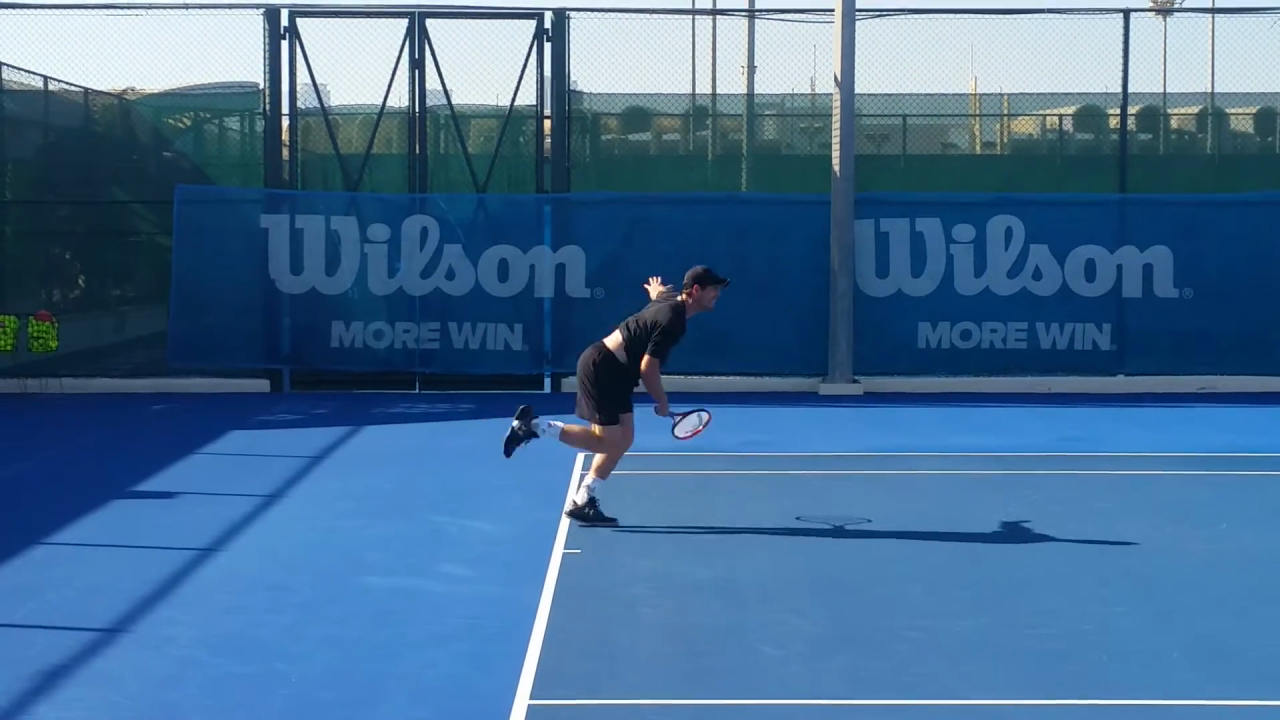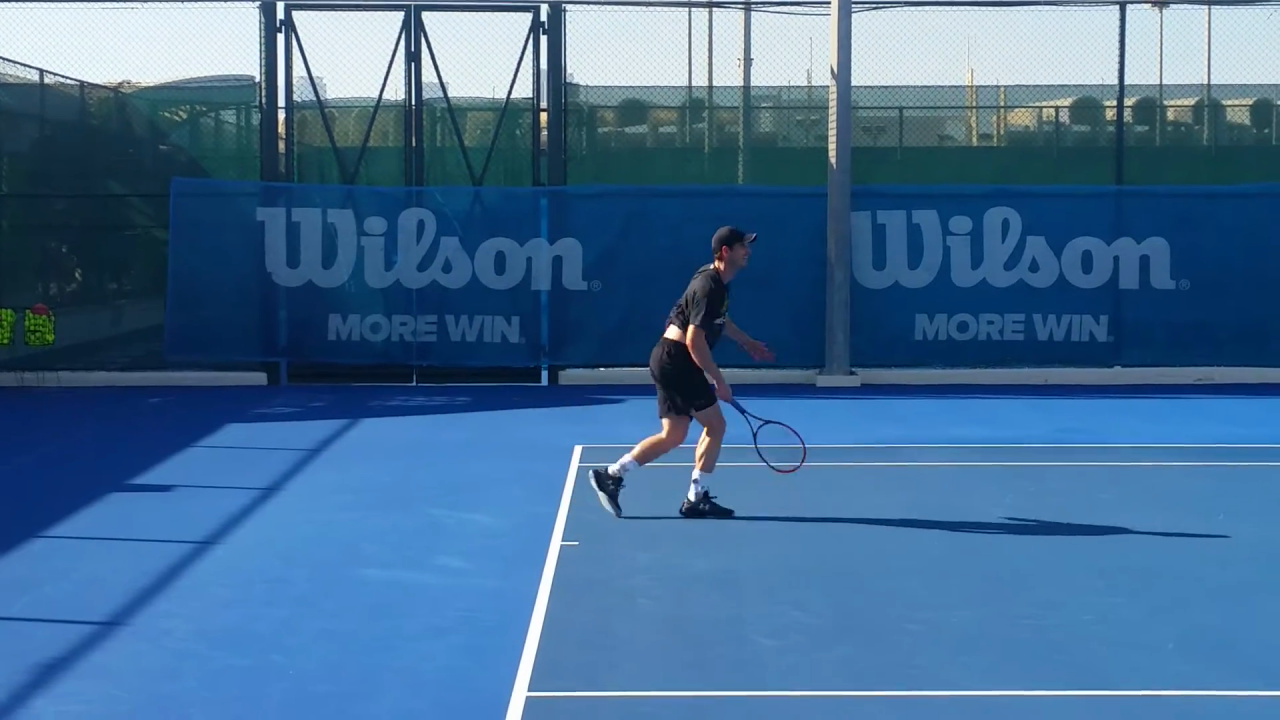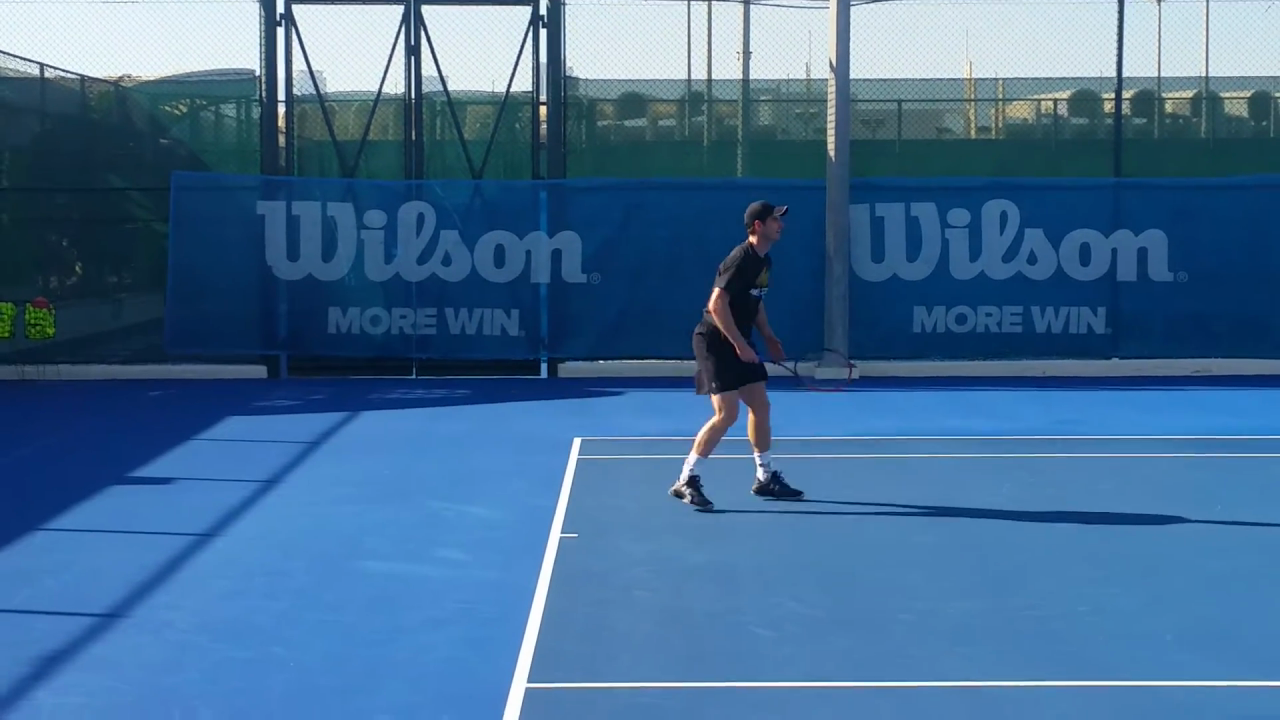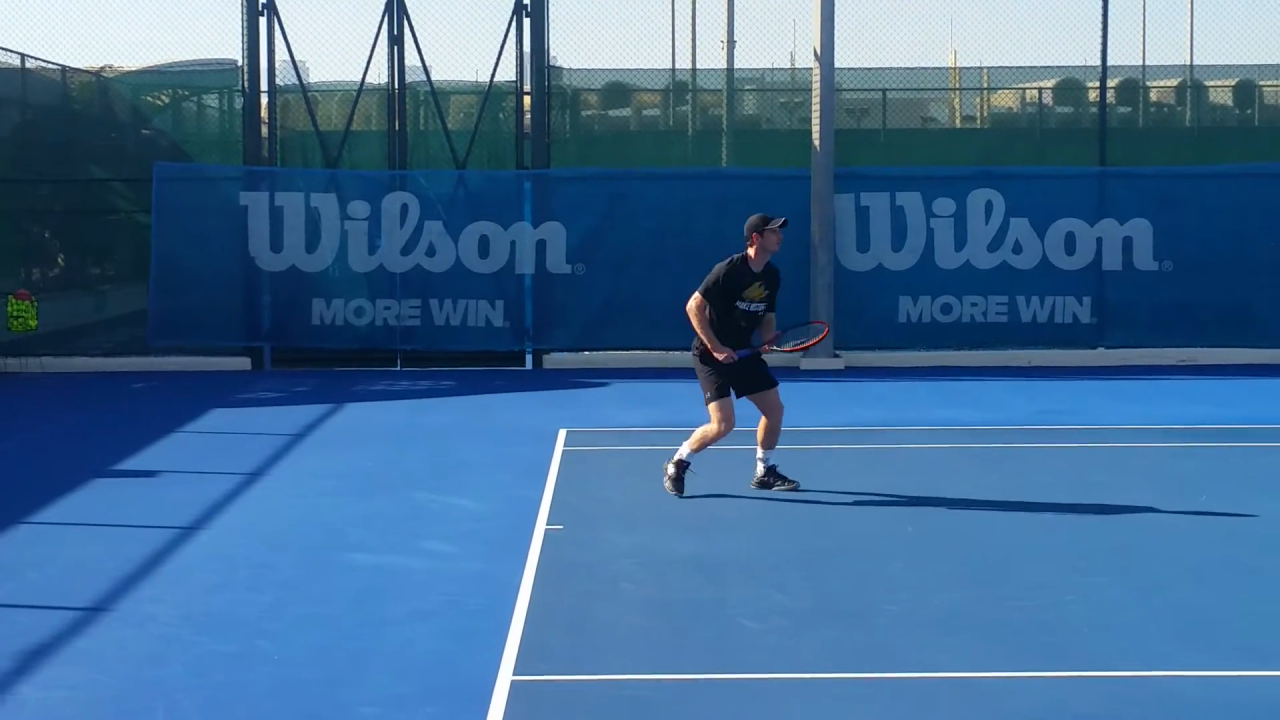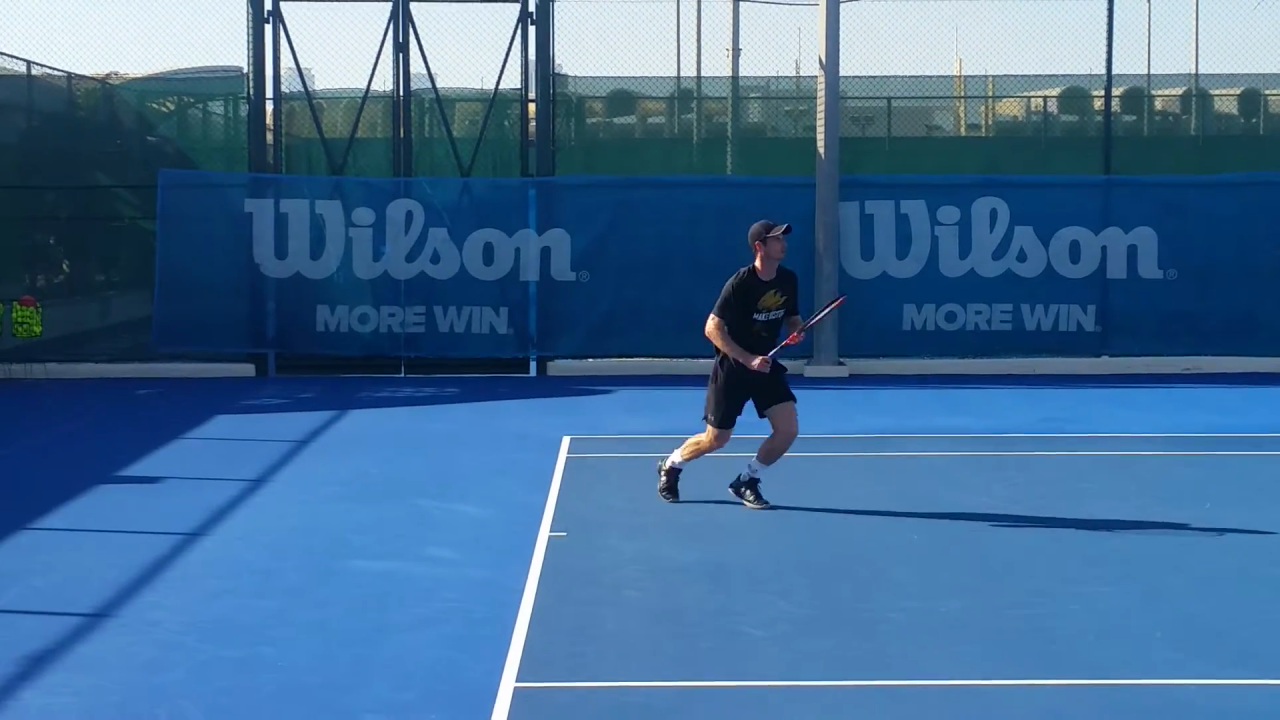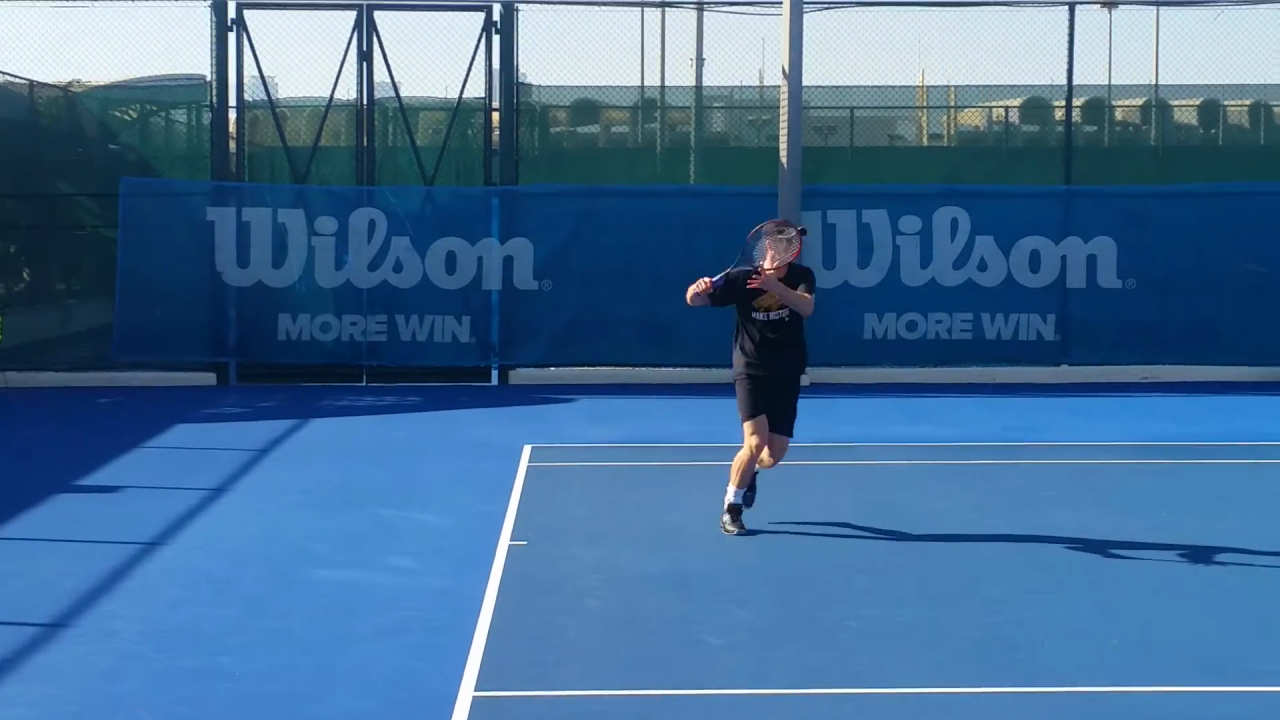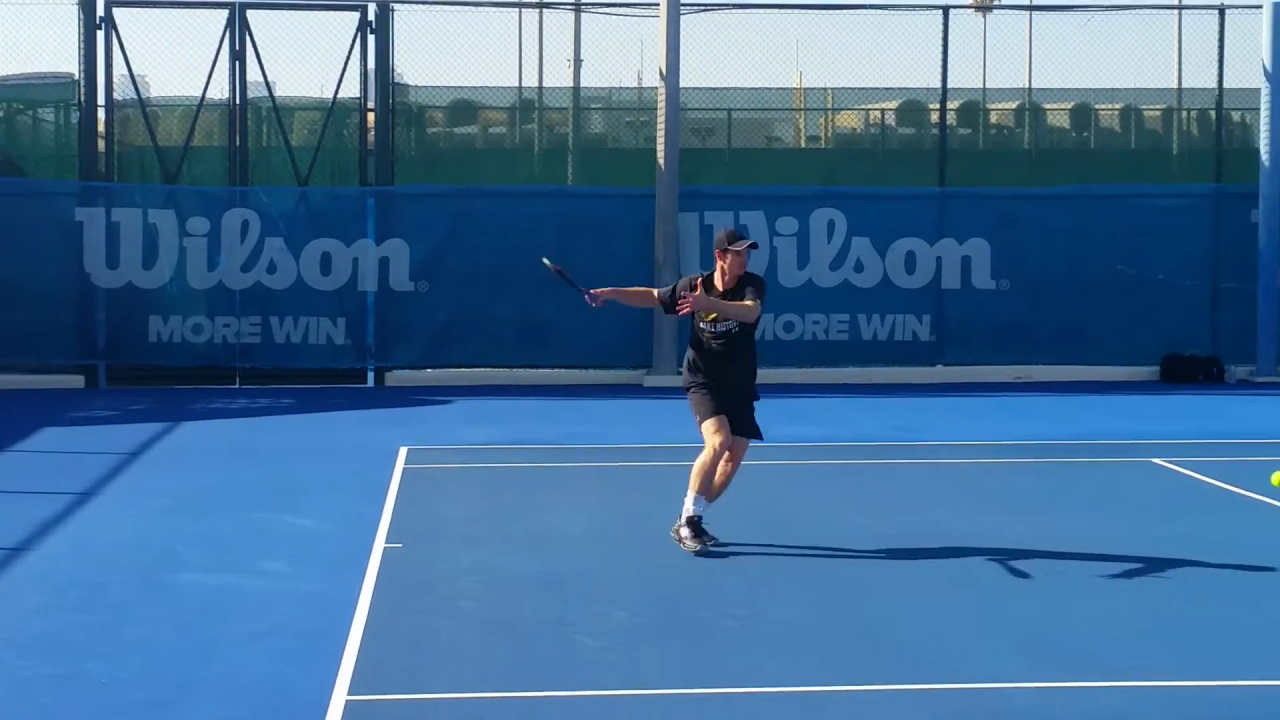
dt=0.3s
person 1, frame 1
left shoulder: (673, 304)
right shoulder: (674, 324)
left elbow: (659, 294)
right elbow: (648, 369)
left wrist: (658, 289)
right wrist: (661, 401)
left hip: (602, 365)
right hip: (603, 367)
left knee: (621, 440)
right knee: (613, 441)
left ankle: (582, 501)
right ankle: (533, 424)
person 1, frame 2
left shoulder: (715, 278)
right shoulder: (710, 287)
left elbow: (719, 318)
right elbow: (695, 341)
left wrist: (746, 342)
right wrist: (720, 381)
left hip: (668, 359)
right hip: (676, 361)
left knee: (672, 436)
right knee: (716, 427)
left ankle: (611, 476)
right ankle: (696, 499)
person 1, frame 3
left shoulder: (764, 261)
right shoulder: (740, 260)
right elbow: (717, 303)
left wrist: (769, 337)
right wrist: (739, 344)
left hip: (741, 345)
right hip: (715, 342)
left knee: (761, 407)
right knee: (726, 415)
left ankle: (766, 478)
right ankle: (687, 481)
person 1, frame 4
left shoulder: (772, 275)
right shoulder: (728, 269)
right elbow: (694, 307)
left wrist: (769, 337)
right wrist: (715, 347)
left hip: (742, 351)
right hip: (711, 354)
left knee: (775, 409)
right knee: (723, 424)
left ankle: (765, 472)
right ankle: (678, 464)
person 1, frame 5
left shoulder: (788, 279)
right shoulder: (739, 283)
left elbow: (795, 318)
right elbow: (713, 328)
left wrist: (797, 333)
right wrist: (748, 358)
left hip: (766, 368)
right hip: (732, 369)
left knee: (789, 430)
right knee: (715, 440)
left ankle: (747, 480)
right ankle: (671, 467)
person 1, frame 6
left shoulder: (802, 276)
right shoulder: (741, 279)
left elbow: (807, 306)
right elbow: (694, 299)
left wrist: (775, 287)
right wrist: (698, 288)
left hip: (786, 376)
right hip: (751, 373)
left knee: (775, 454)
right knee: (755, 444)
left ankle: (750, 471)
right ankle: (731, 507)
person 1, frame 7
left shoulder: (752, 284)
right shoulder: (692, 286)
left elbow: (751, 313)
right elbow: (652, 297)
left wrist: (706, 305)
right wrist: (609, 294)
left hip: (740, 387)
right hip: (703, 383)
left knee: (732, 460)
right knee: (718, 442)
left ankle: (688, 522)
right ankle: (690, 520)
